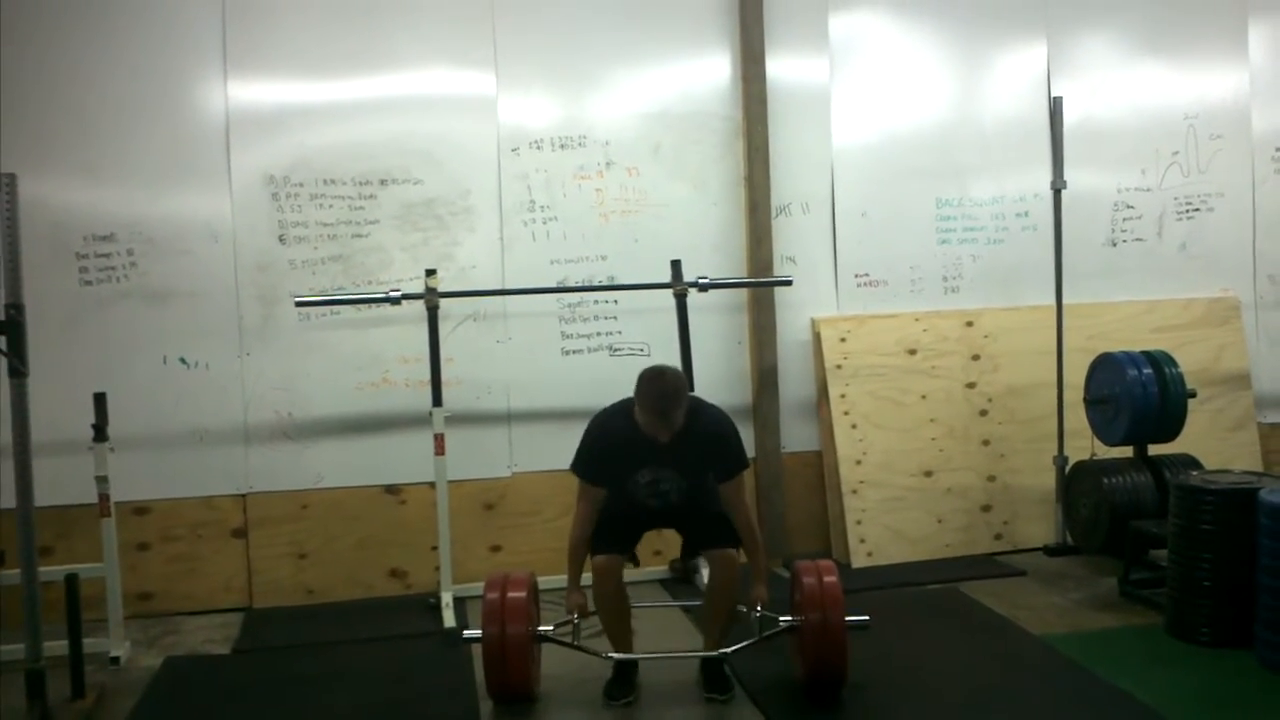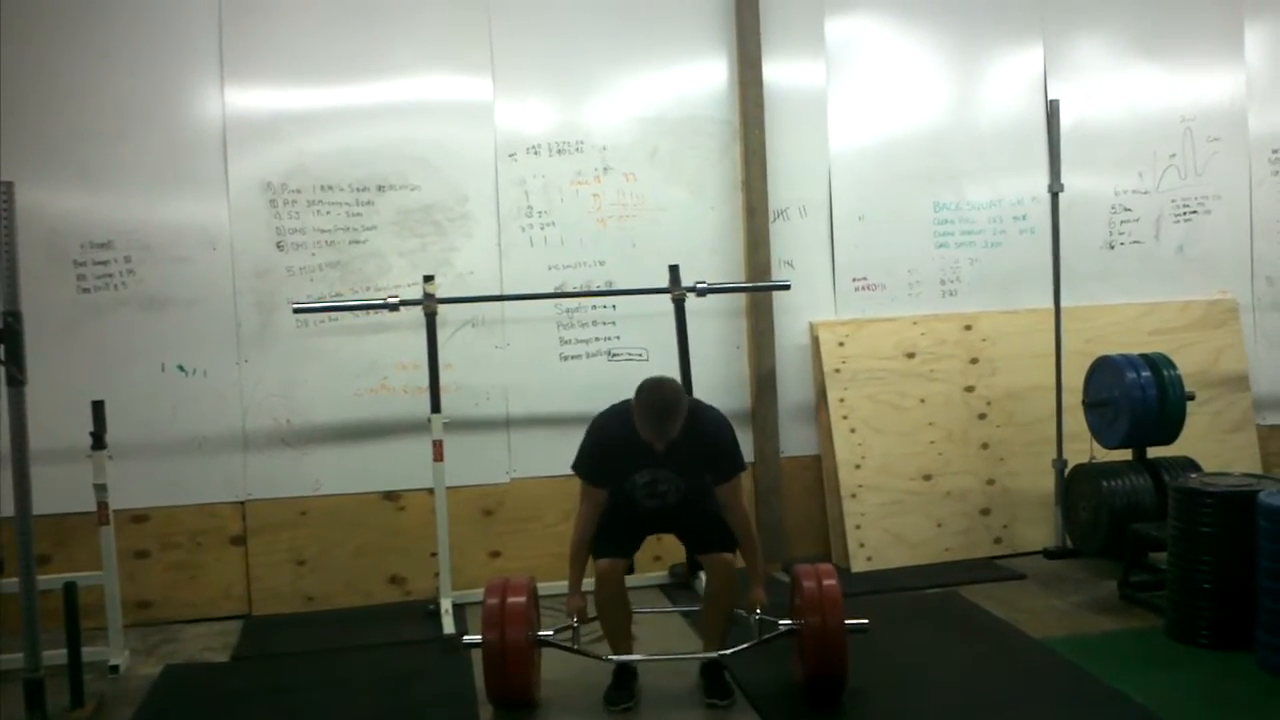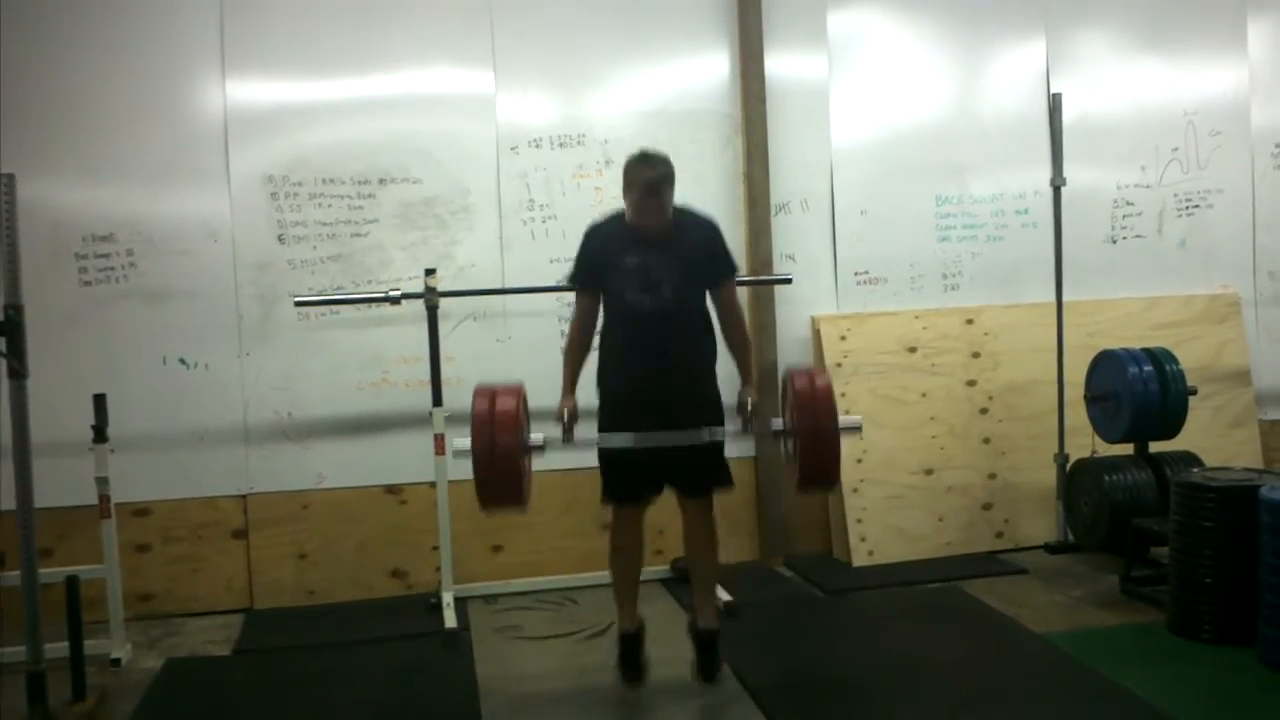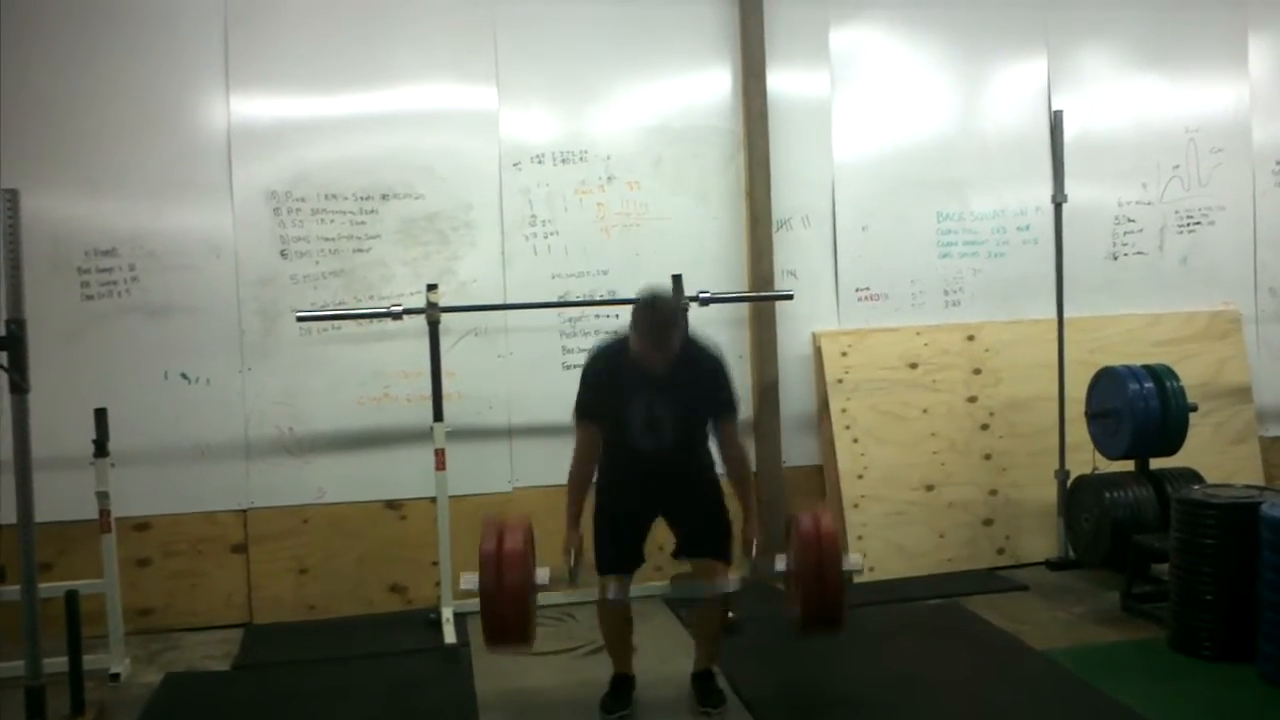
dt=0.5s
person 1, frame 1
left shoulder: (715, 426)
right shoulder: (605, 429)
left elbow: (736, 503)
right elbow: (588, 506)
left wrist: (759, 577)
right wrist: (573, 585)
left hip: (695, 500)
right hip: (626, 504)
left knee: (728, 562)
right knee: (603, 567)
left ankle: (712, 660)
right ankle: (624, 663)
person 1, frame 2
left shoulder: (712, 427)
right shoulder: (606, 431)
left elbow: (733, 507)
right elbow: (589, 511)
left wrist: (757, 581)
right wrist: (574, 590)
left hip: (693, 501)
right hip: (626, 505)
left knee: (723, 564)
right knee: (607, 570)
left ankle: (712, 665)
right ankle: (624, 668)
person 1, frame 3
left shoulder: (702, 234)
right shoulder: (601, 240)
left elbow: (729, 310)
right elbow: (583, 319)
left wrist: (748, 382)
right wrist: (568, 390)
left hip: (693, 394)
right hip: (624, 398)
left knee: (698, 506)
right knee: (626, 512)
left ankle: (705, 625)
right ankle: (629, 629)
person 1, frame 4
left shoulder: (706, 366)
right shoulder: (604, 367)
left elbow: (732, 443)
right elbow: (587, 450)
left wrist: (750, 518)
right wrist: (572, 529)
left hip: (689, 481)
right hip: (624, 482)
left knee: (712, 576)
right knee: (613, 582)
left ankle: (704, 672)
right ankle: (622, 676)
